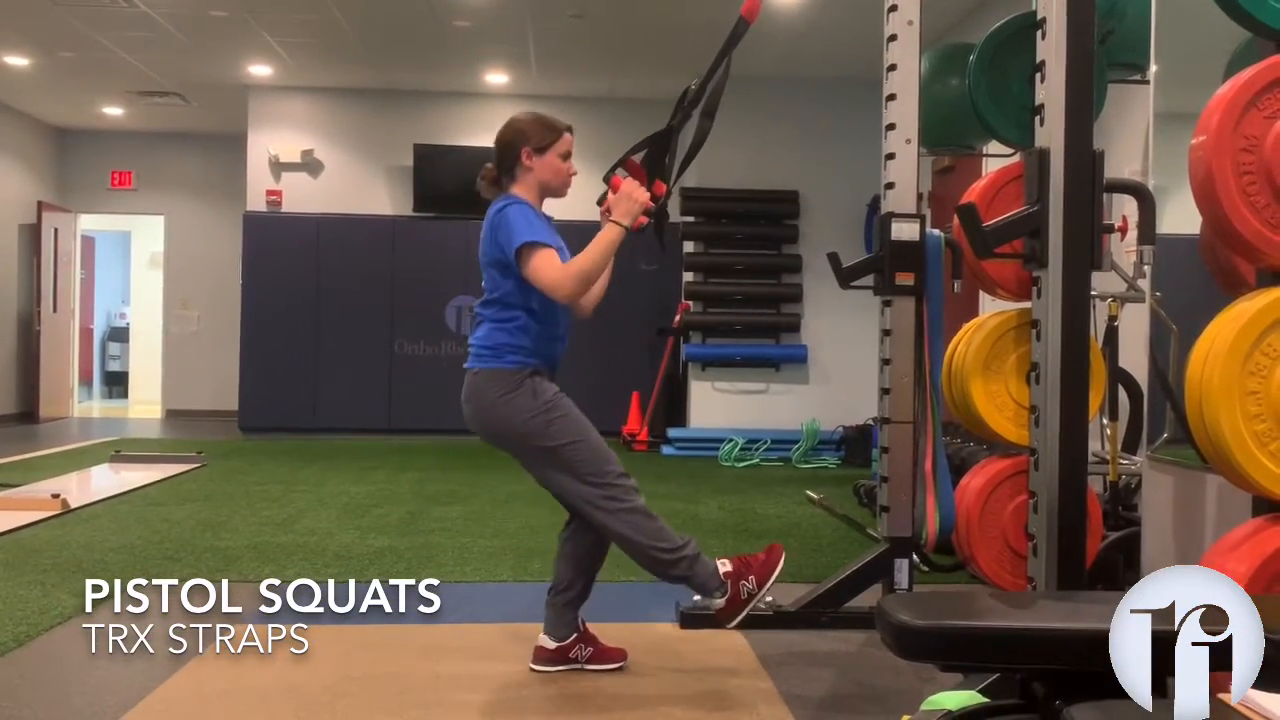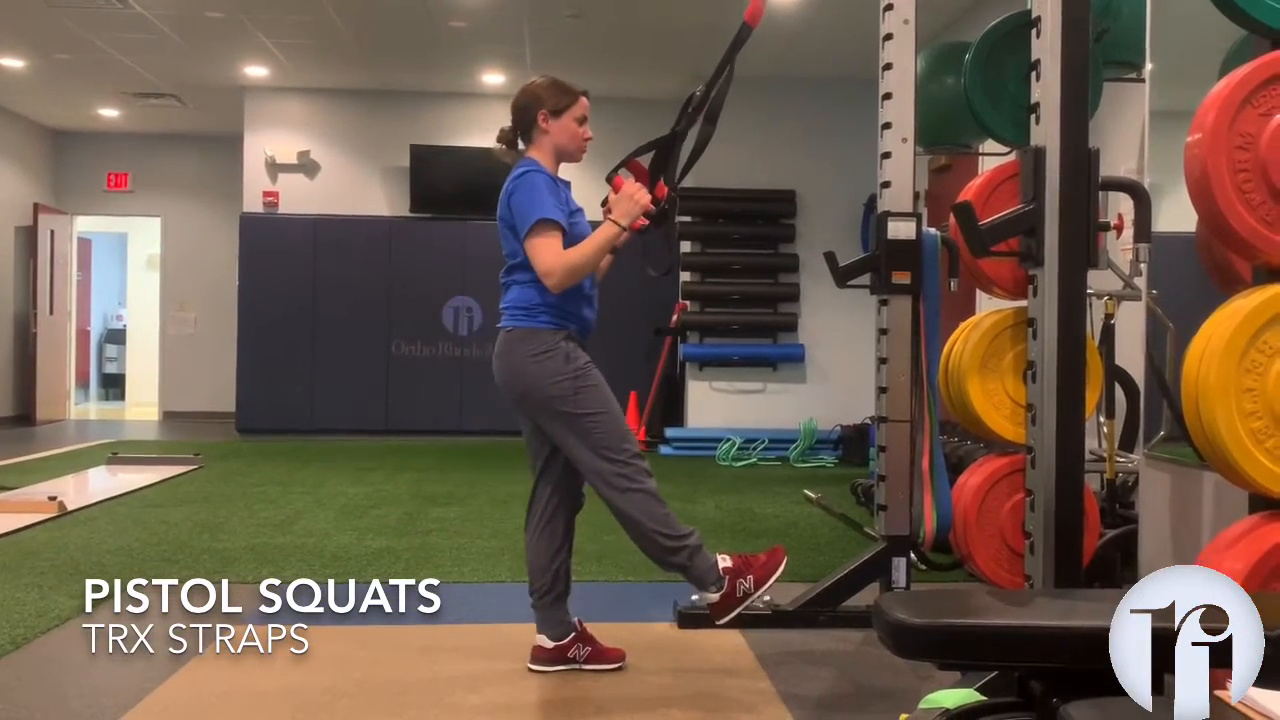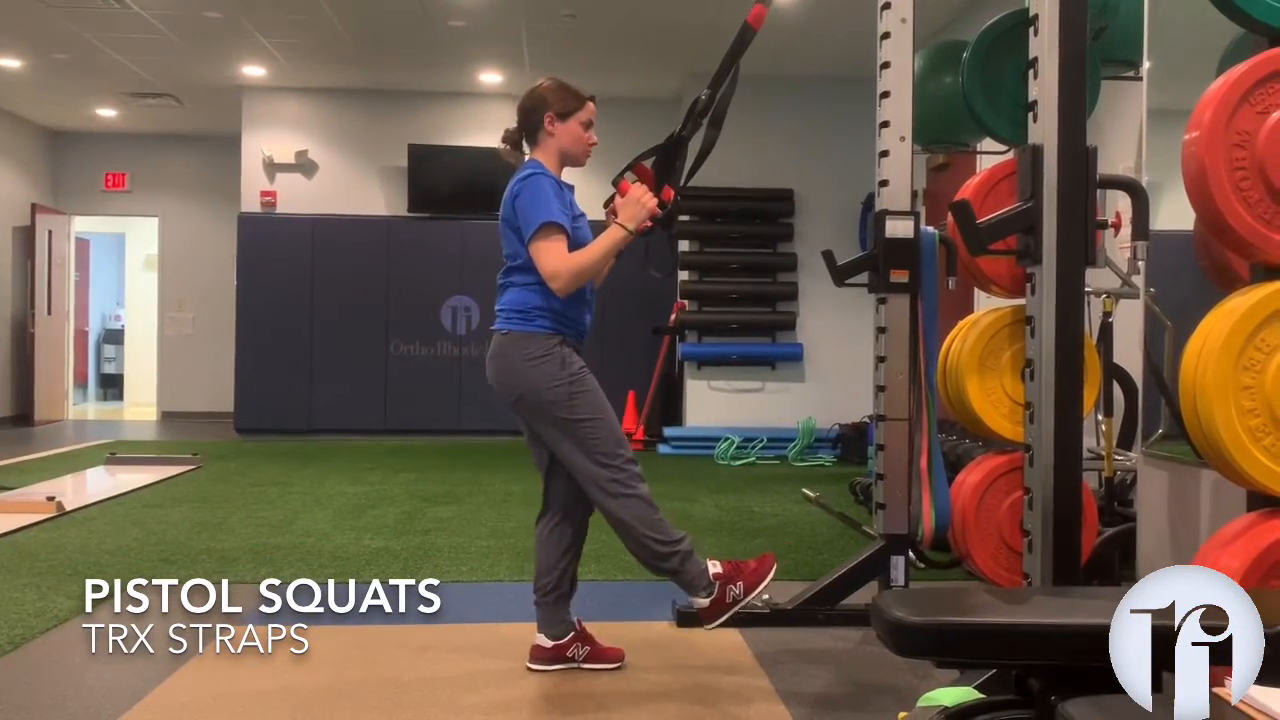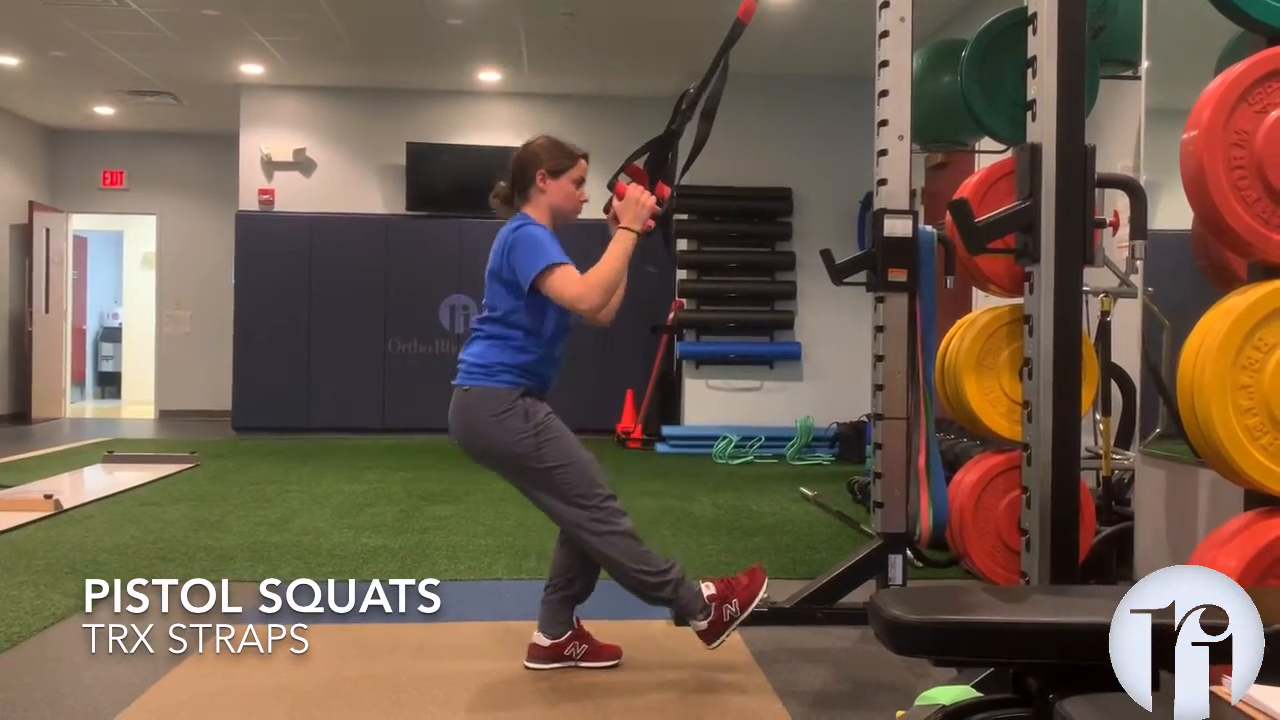
dt=0.5s
person 1, frame 1
left shoulder: (529, 220)
right shoulder: (513, 216)
left elbow: (581, 304)
right elbow: (563, 287)
left wrist: (615, 232)
right wrist: (617, 224)
left hip: (513, 386)
right hip: (510, 387)
left knee: (593, 504)
right knee: (611, 491)
left ankle: (560, 638)
right ankle: (719, 583)
person 1, frame 2
left shoulder: (548, 186)
right shoulder: (530, 182)
left elbow: (583, 276)
right elbow: (554, 274)
left wrist: (616, 230)
right wrist: (617, 222)
left hip: (537, 354)
right hip: (543, 350)
left knee: (556, 492)
right knee: (621, 470)
left ankle: (556, 636)
right ankle: (715, 578)
person 1, frame 3
left shoulder: (550, 188)
right shoulder: (536, 185)
left elbow: (583, 280)
right elbow: (560, 276)
left wrist: (617, 229)
right wrist: (625, 226)
left hip: (531, 356)
right hip: (537, 354)
left knee: (568, 496)
right knee: (615, 476)
left ankle: (554, 636)
right ankle: (705, 584)
person 1, frame 4
left shoulder: (534, 239)
right shoulder: (526, 237)
left elbow: (602, 312)
right elbow: (587, 299)
left wrist: (623, 234)
right wrist: (629, 230)
left hip: (495, 405)
right hip: (498, 407)
left knee: (583, 508)
right knee: (594, 509)
left ankle: (554, 636)
right ankle: (699, 605)
